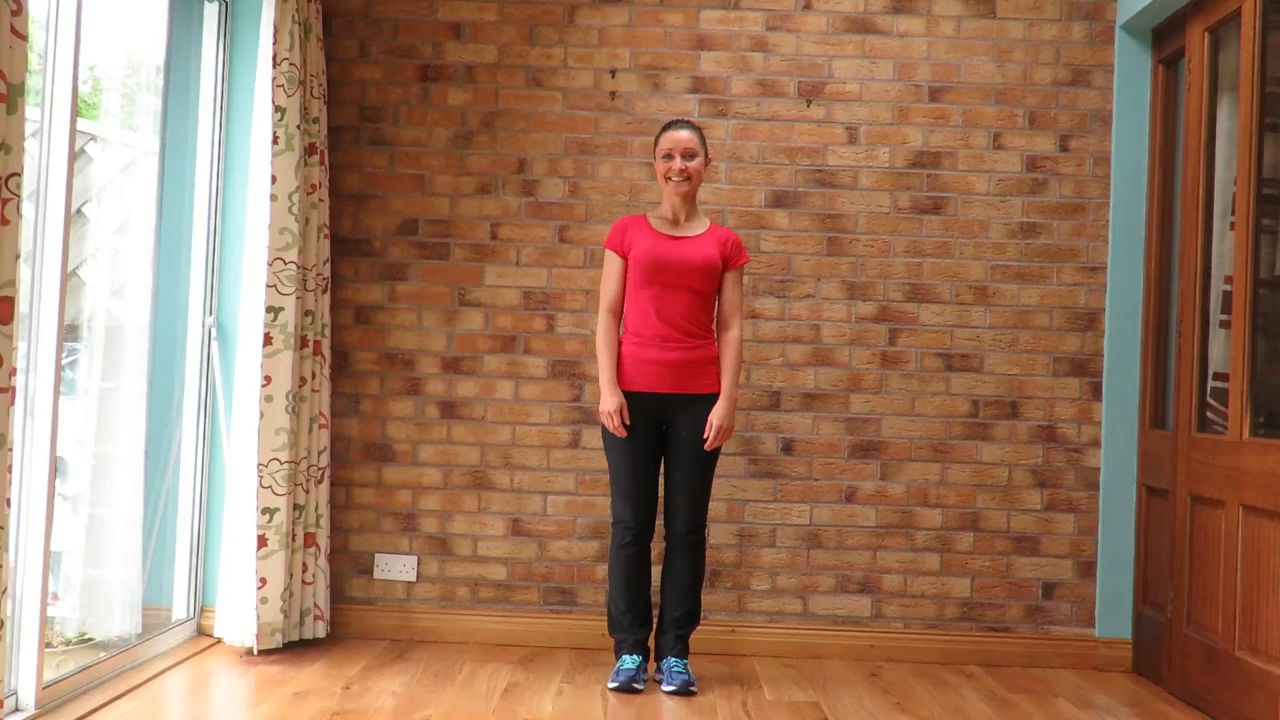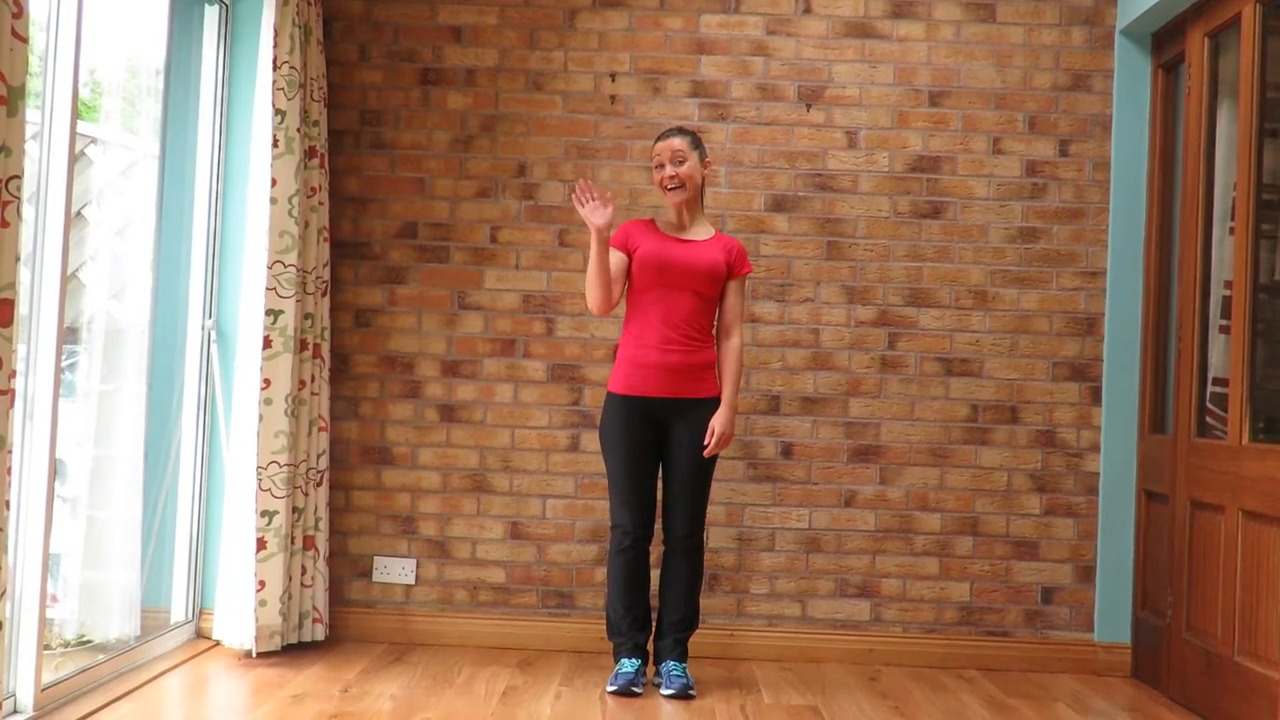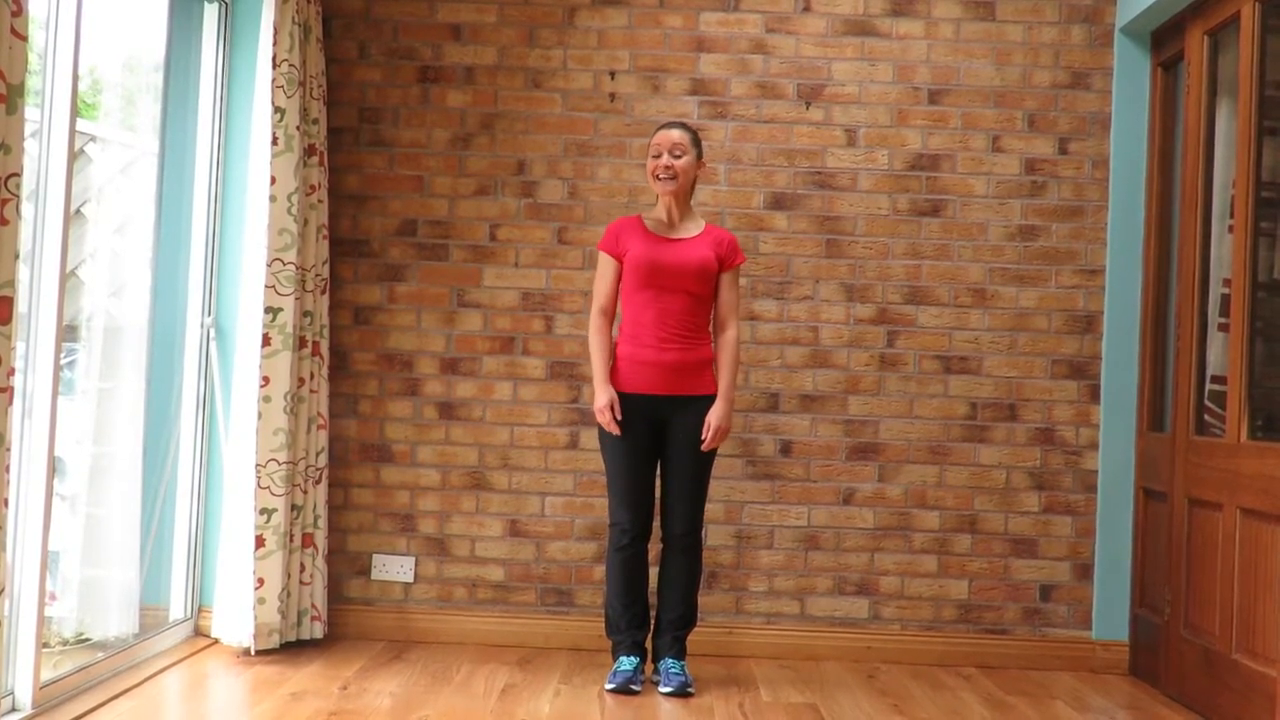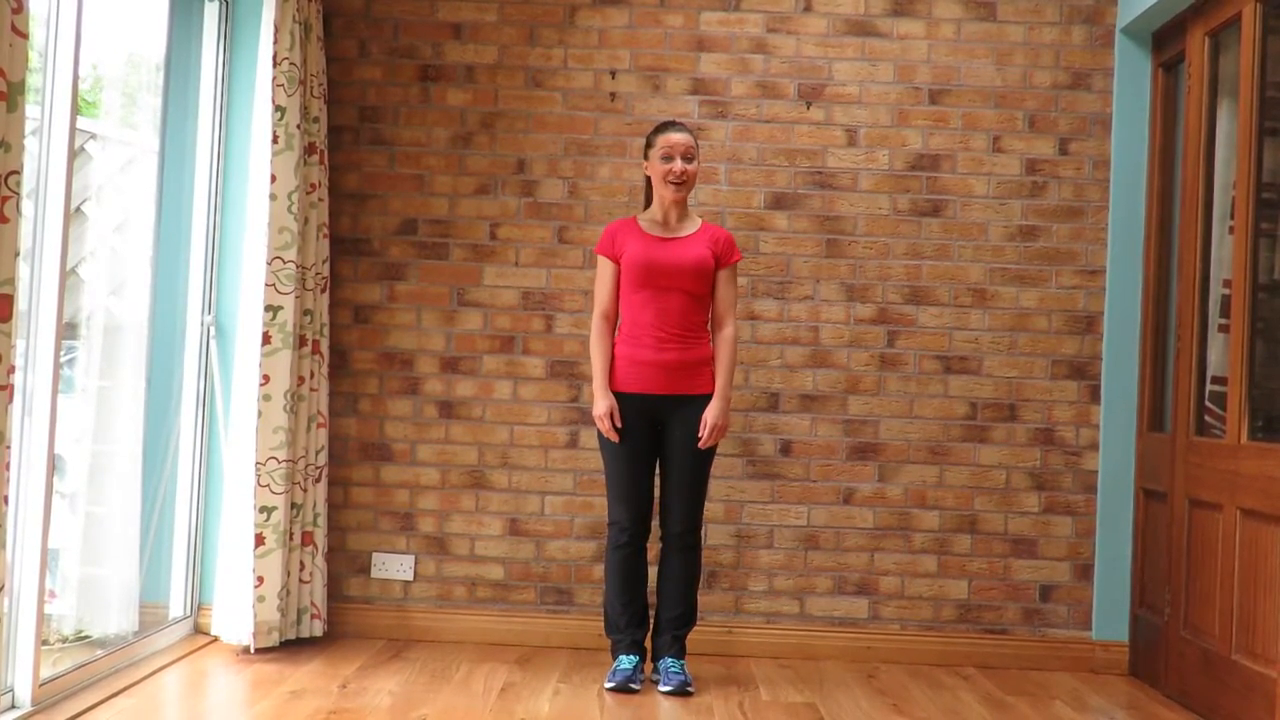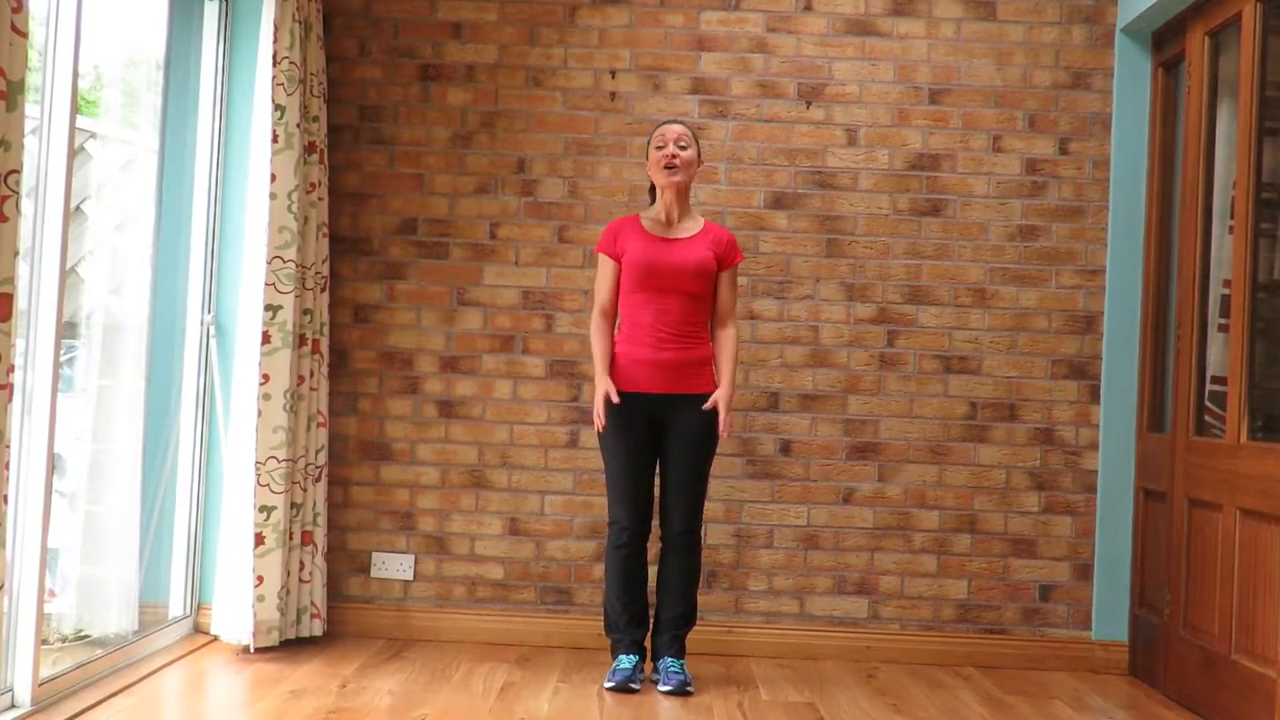
dt=1s
person 1, frame 1
left shoulder: (724, 243)
right shoulder: (627, 232)
left elbow: (730, 328)
right elbow: (608, 317)
left wrist: (727, 400)
right wrist: (607, 388)
left hip: (696, 399)
right hip: (634, 394)
left knee: (686, 528)
right knee: (630, 525)
left ankle: (674, 652)
right ankle: (630, 651)
person 1, frame 2
left shoulder: (728, 250)
right shoulder: (632, 233)
left elbow: (731, 336)
right elbow: (599, 304)
left wrist: (728, 407)
right wrist: (599, 234)
left hip: (695, 404)
right hip: (631, 398)
left knee: (685, 531)
right knee: (630, 529)
left ankle: (673, 656)
right ankle: (629, 654)
person 1, frame 3
left shoulder: (720, 244)
right shoulder: (622, 233)
left elbow: (727, 328)
right elbow: (600, 315)
left wrist: (725, 400)
right wrist: (601, 384)
left hip: (692, 400)
right hip: (630, 396)
left knee: (683, 528)
right knee: (628, 526)
left ankle: (671, 653)
right ankle: (627, 651)
person 1, frame 4
left shoulder: (716, 242)
right shoulder: (618, 235)
left elbow: (725, 326)
right elbow: (602, 320)
left wrist: (721, 398)
right wrist: (600, 390)
left hip: (691, 399)
right hip: (629, 395)
left knee: (682, 527)
right knee: (627, 525)
left ankle: (671, 653)
right ankle: (627, 651)
person 1, frame 5
left shoulder: (719, 241)
right shoulder: (620, 233)
left elbow: (723, 324)
right elbow: (601, 314)
left wrist: (727, 386)
right wrist: (602, 375)
left hip: (692, 398)
right hip: (629, 395)
left knee: (682, 527)
right knee: (627, 524)
left ankle: (671, 653)
right ankle: (627, 650)
